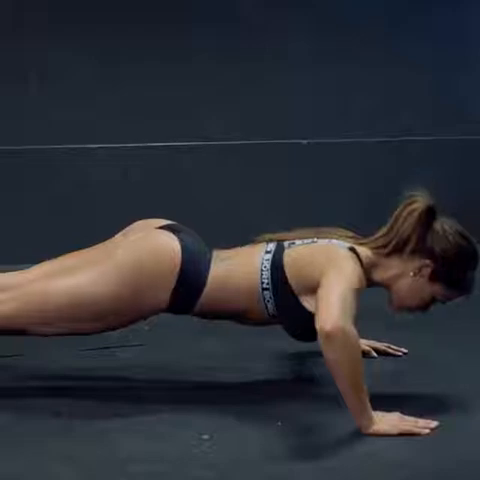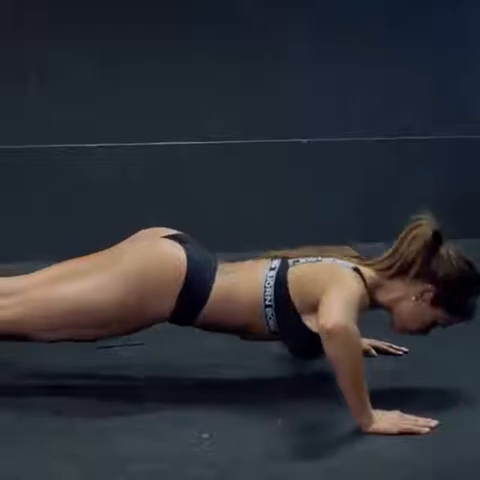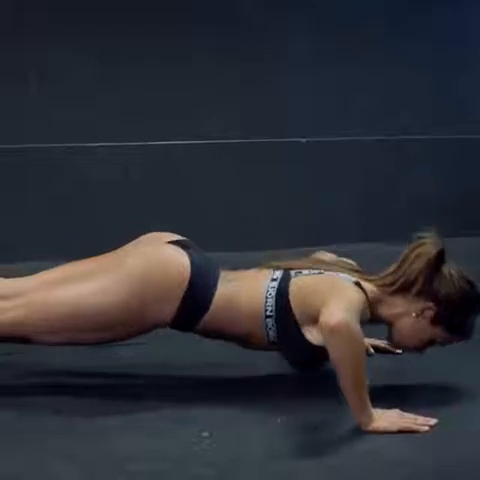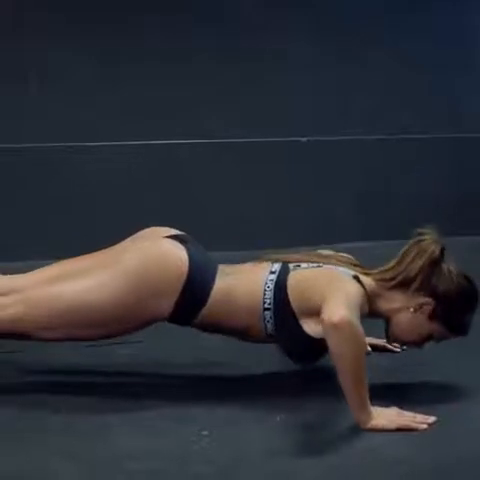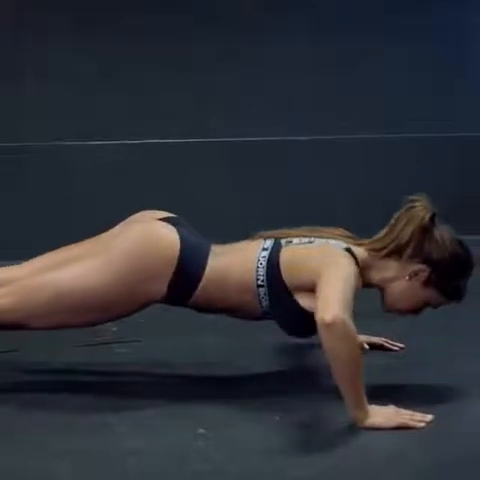
dt=0.4s
person 1, frame 1
left shoulder: (351, 248)
right shoulder: (348, 266)
right elbow: (331, 329)
left wrist: (348, 339)
right wrist: (368, 420)
left hip: (163, 243)
right hip: (160, 272)
person 1, frame 2
left shoulder: (354, 265)
right shoulder: (351, 285)
right elbow: (333, 328)
left wrist: (347, 339)
right wrist: (368, 418)
left hip: (166, 251)
right hip: (163, 282)
person 1, frame 3
left shoulder: (352, 275)
right shoulder: (353, 297)
right elbow: (336, 324)
left wrist: (348, 340)
right wrist: (367, 417)
left hip: (170, 255)
right hip: (167, 285)
person 1, frame 4
left shoulder: (351, 272)
right shoulder: (351, 292)
right elbow: (338, 321)
left wrist: (349, 339)
right wrist: (365, 414)
left hip: (169, 252)
right hip: (164, 281)
person 1, frame 5
left shoulder: (347, 249)
right shoulder: (344, 267)
right elbow: (331, 320)
left wrist: (346, 337)
right wrist: (362, 413)
left hip: (162, 237)
right hip: (157, 262)
